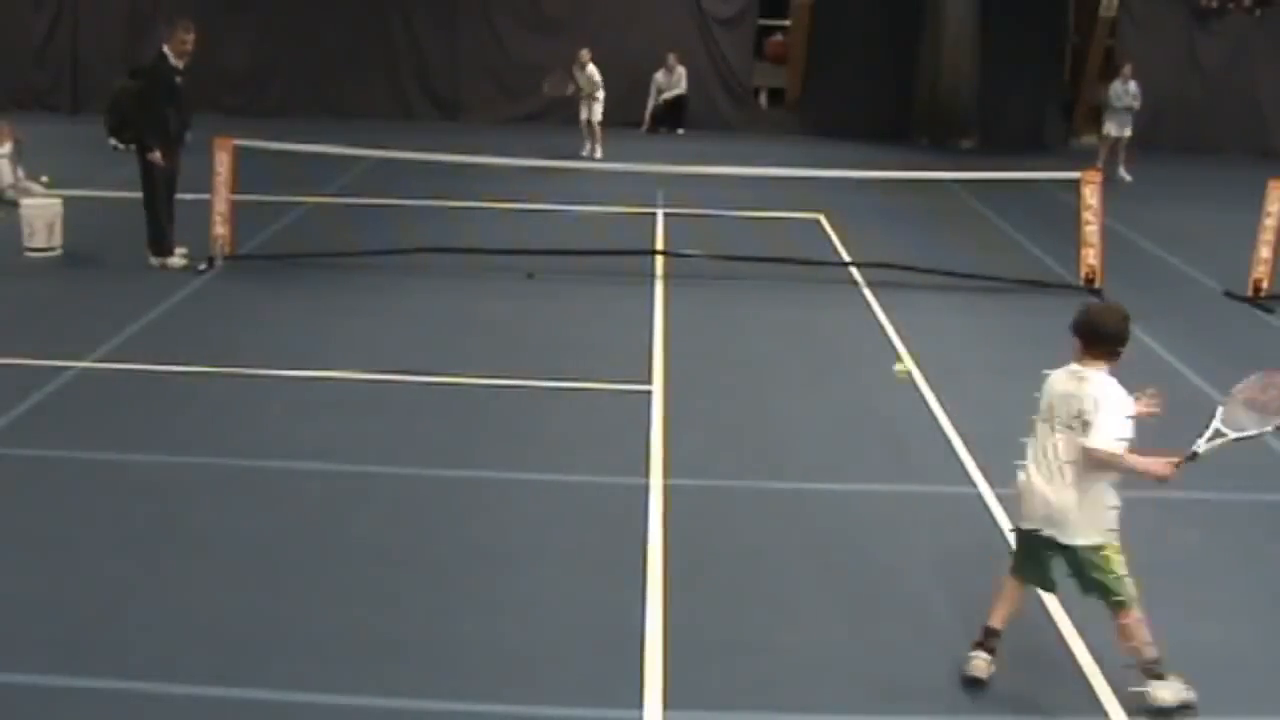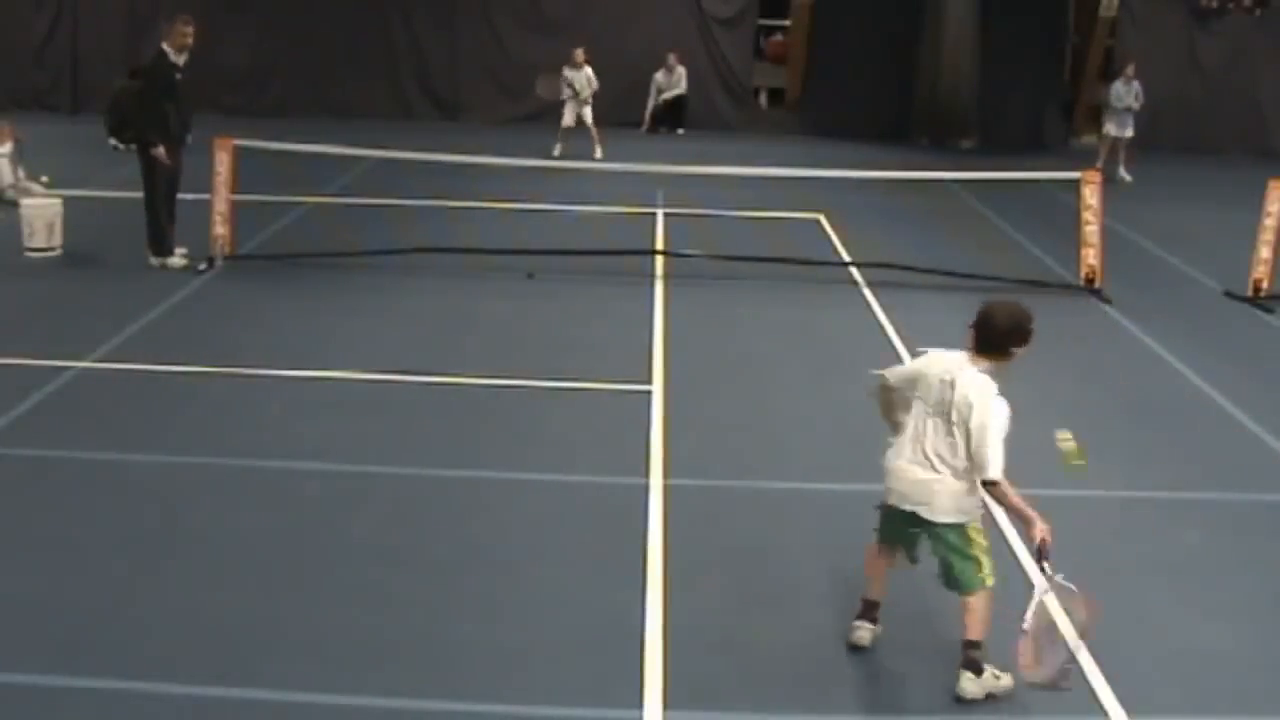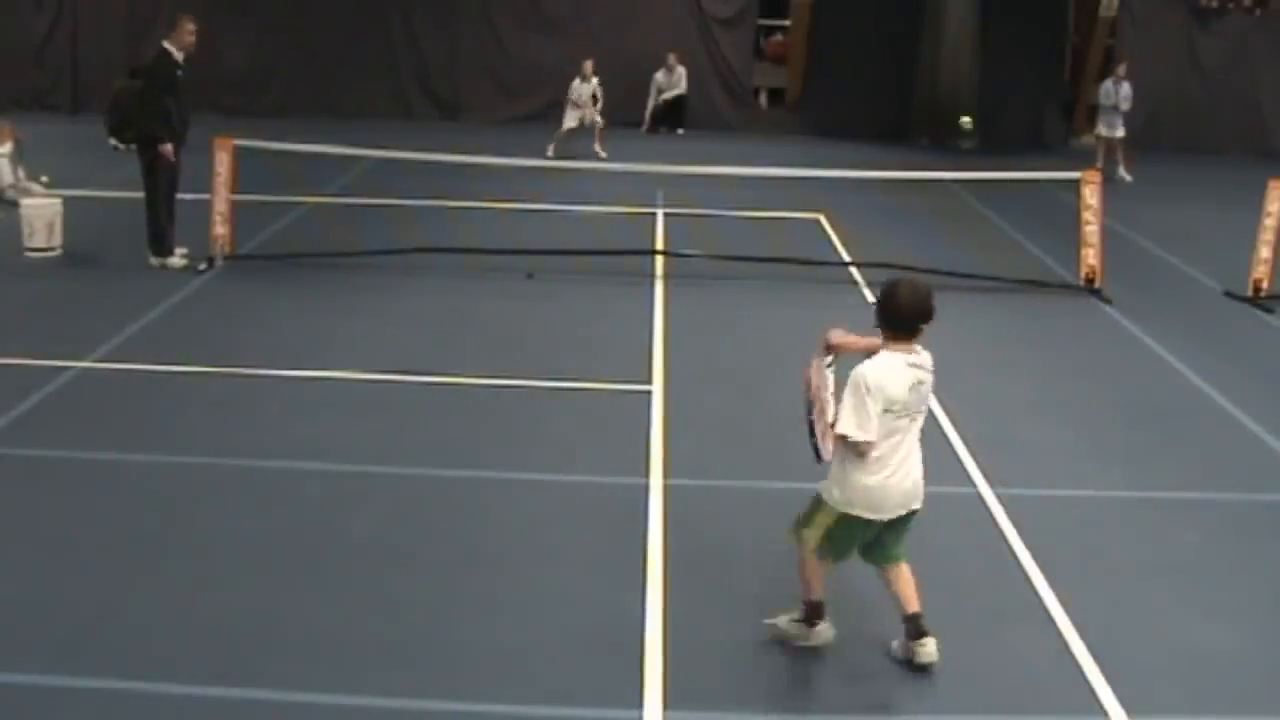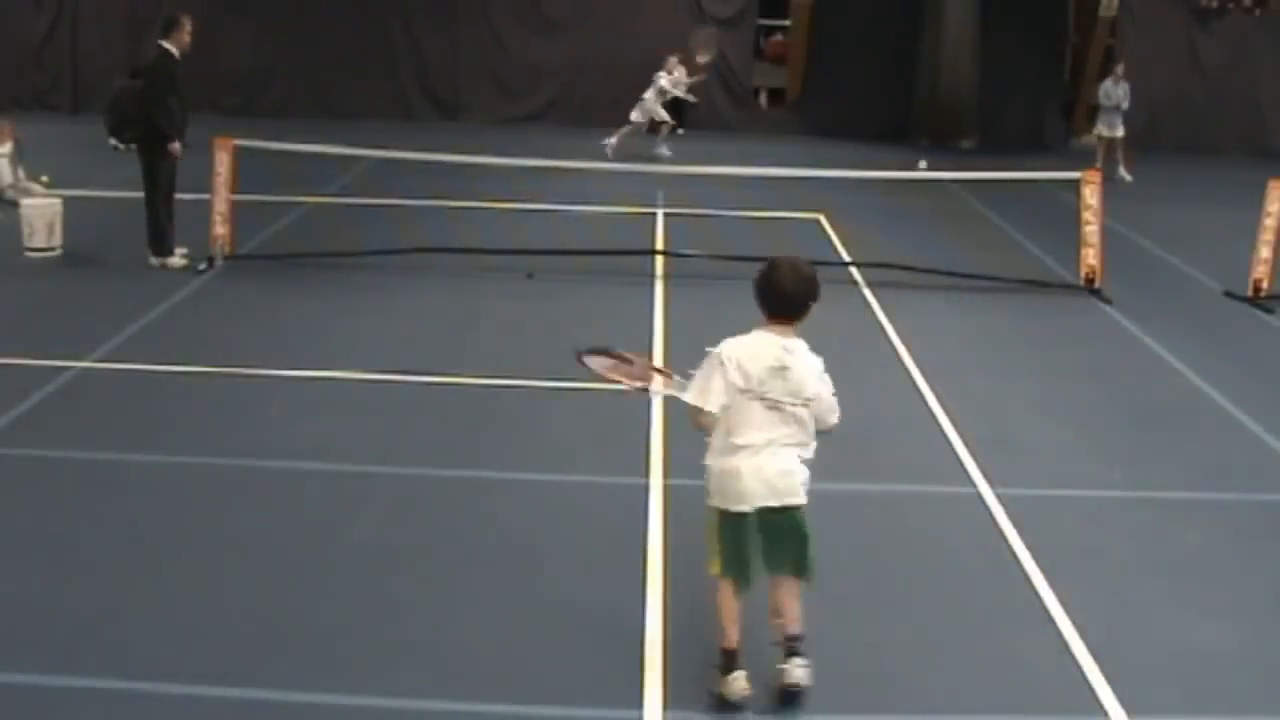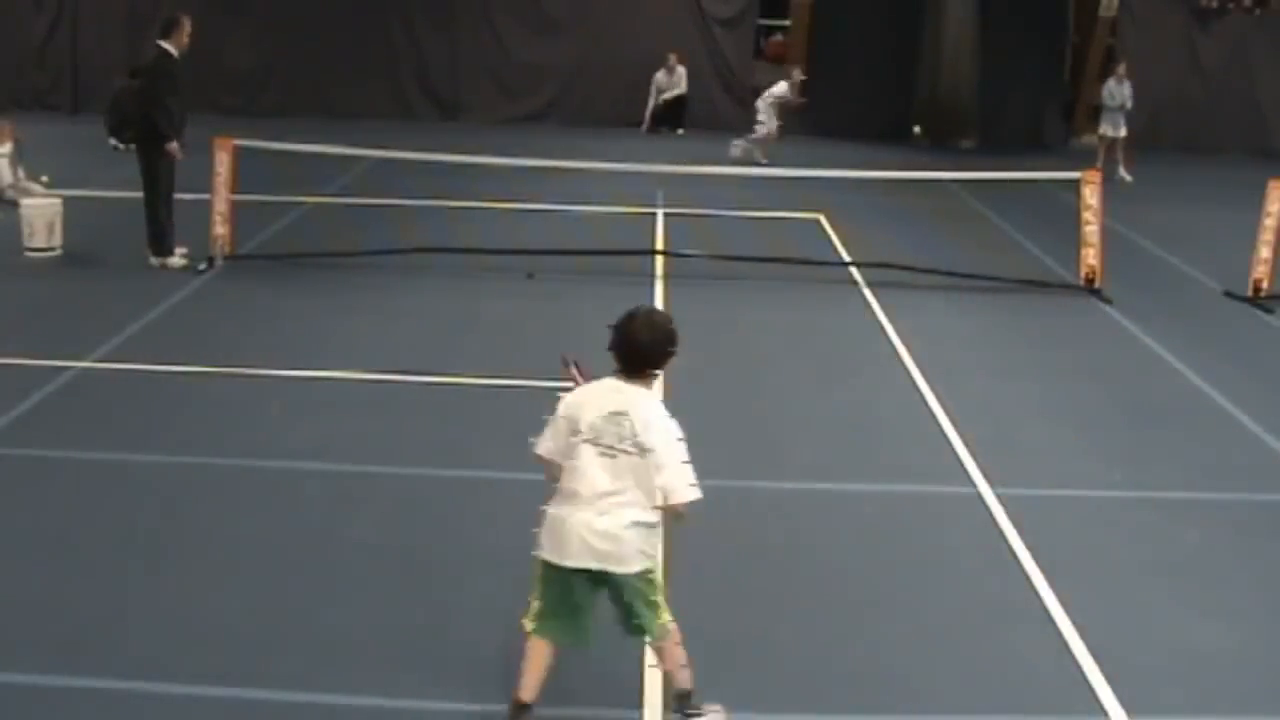
dt=0.4s
person 1, frame 1
left shoulder: (1055, 381)
right shoulder: (1109, 393)
right elbow: (1097, 452)
left wrist: (1129, 412)
right wrist: (1150, 467)
left hip: (1035, 501)
right hip: (1083, 515)
left knee: (1018, 575)
right knee: (1120, 598)
left ankle: (983, 653)
right ankle: (1157, 680)
person 1, frame 2
left shoulder: (934, 361)
right shoulder: (990, 404)
left elbow: (887, 387)
right elbow: (991, 480)
left wrist: (897, 426)
right wrist: (1030, 518)
left hip: (902, 480)
right hip: (950, 499)
left knee: (885, 545)
right knee: (976, 583)
left ankle: (865, 622)
right ankle: (973, 670)
person 1, frame 3
left shoulder: (867, 375)
right shoulder: (924, 362)
left elbow: (857, 445)
right elbow: (889, 349)
left wrist: (835, 423)
right wrist: (856, 343)
left hip: (861, 490)
right hip: (908, 489)
left knee: (811, 542)
right knee: (890, 557)
left ankle: (813, 621)
right ankle: (919, 638)
person 1, frame 4
left shoulder: (729, 352)
right shoulder: (812, 366)
left elbow: (703, 420)
right elbow: (824, 423)
left hip: (734, 479)
right hip: (787, 482)
left knee: (729, 577)
right knee: (787, 574)
left ankle: (732, 671)
right ankle: (794, 659)
person 1, frame 5
left shoulder: (576, 400)
right shoulder: (662, 425)
left elbow: (553, 469)
right elbow: (673, 506)
left hip: (567, 535)
right hip: (628, 544)
left knee: (542, 631)
right knee: (662, 630)
person 2, frame 1
left shoulder: (179, 66)
right shoulder: (156, 69)
right elbow: (147, 110)
left wrist: (184, 129)
right wrist: (151, 146)
left hip: (172, 142)
right hip: (156, 145)
left knee: (167, 195)
right knee: (157, 197)
left ankle: (166, 245)
right ankle: (160, 252)
person 2, frame 2
left shoulder: (181, 63)
right shoulder: (157, 66)
right elbow: (147, 106)
left wrist: (185, 131)
right wrist: (154, 142)
left hip: (174, 141)
right hip: (158, 143)
left knee: (169, 195)
right knee: (158, 196)
left ankle: (167, 245)
right ankle: (160, 252)
person 2, frame 3
left shoulder: (176, 61)
right shoulder: (160, 64)
right elbow: (151, 104)
right wrist: (161, 140)
left hip: (171, 140)
right hip: (158, 143)
left knee: (168, 194)
right knee: (158, 195)
left ankle: (166, 245)
right ankle: (160, 252)
person 2, frame 4
left shoulder: (167, 60)
right shoulder: (162, 63)
right elbow: (157, 104)
left wrist: (173, 136)
right wrist: (171, 138)
left hip: (164, 139)
right hip: (158, 141)
left knee: (165, 194)
right knee: (158, 195)
left ankle: (166, 245)
right ankle: (160, 252)
person 2, frame 5
left shoulder: (165, 60)
right shoulder: (161, 63)
right elbow: (155, 104)
left wrist: (171, 136)
right wrist: (168, 138)
left hip: (161, 139)
right hip: (156, 141)
left knee: (164, 193)
right knee: (158, 195)
left ankle: (165, 245)
right ankle: (160, 252)
